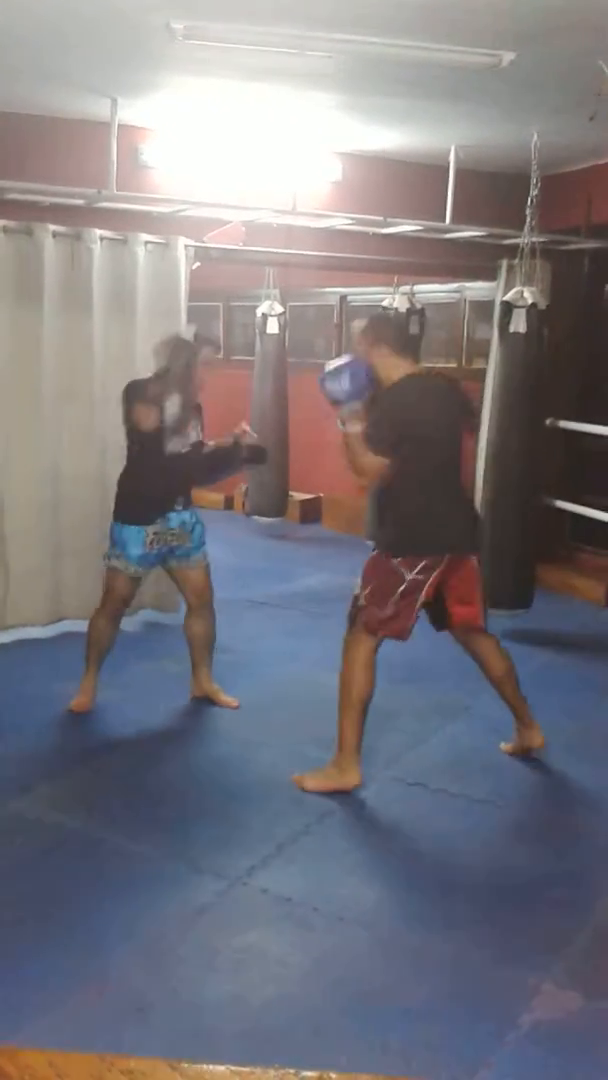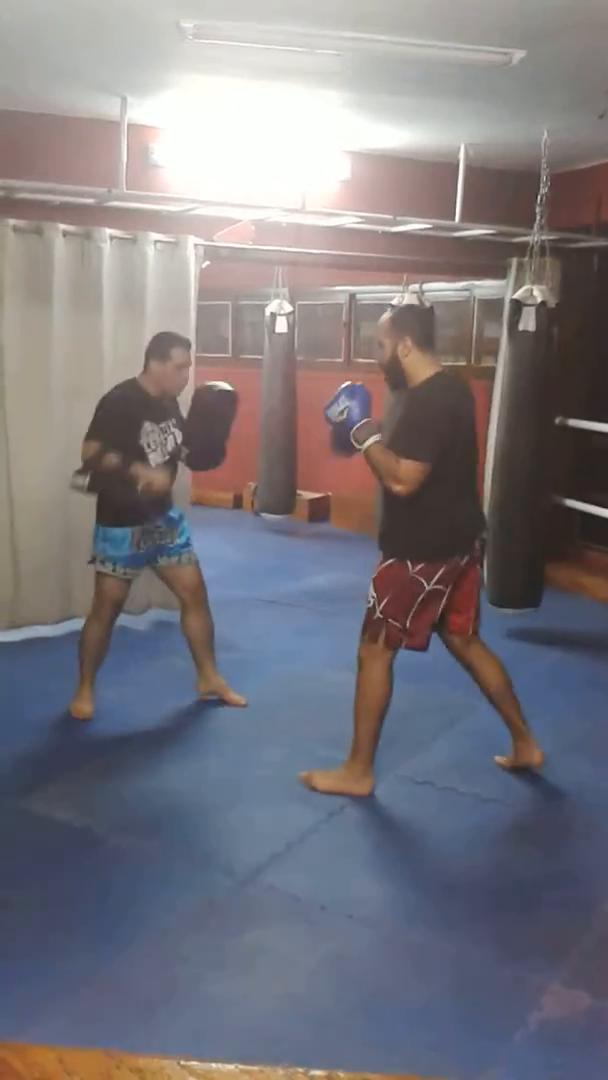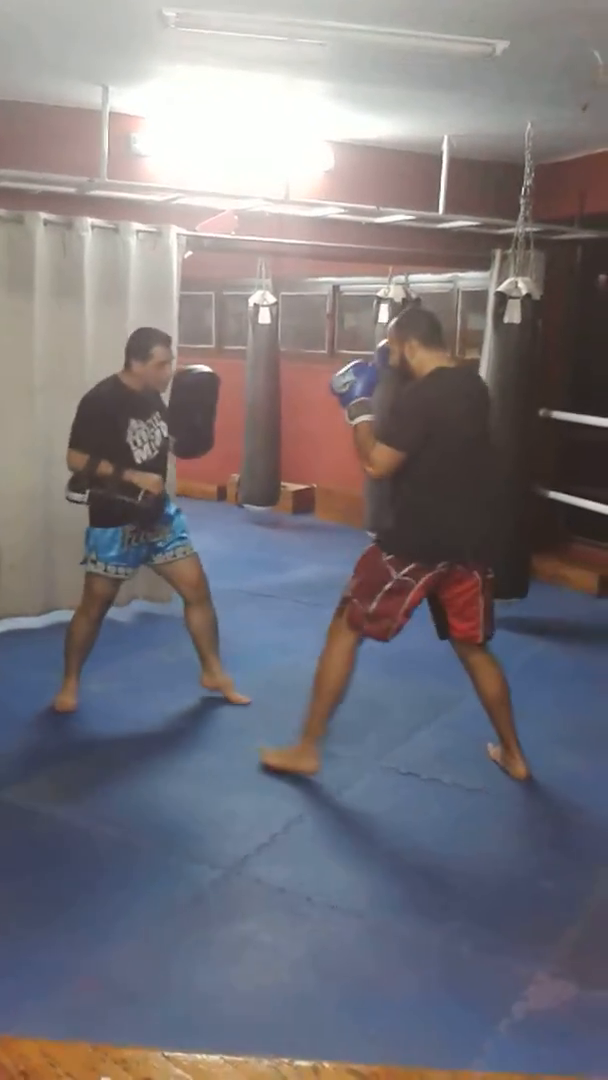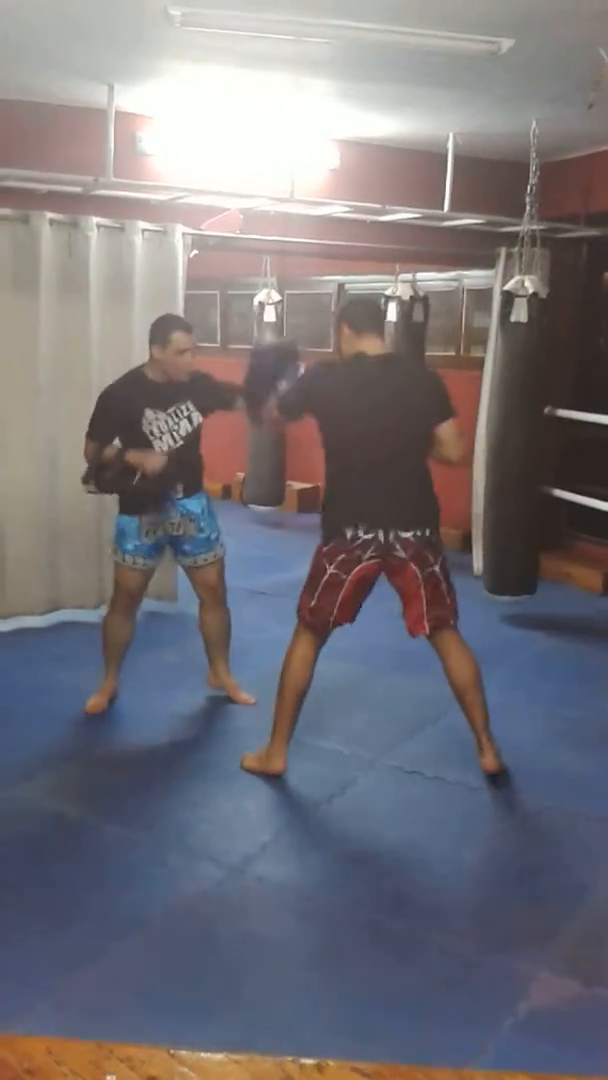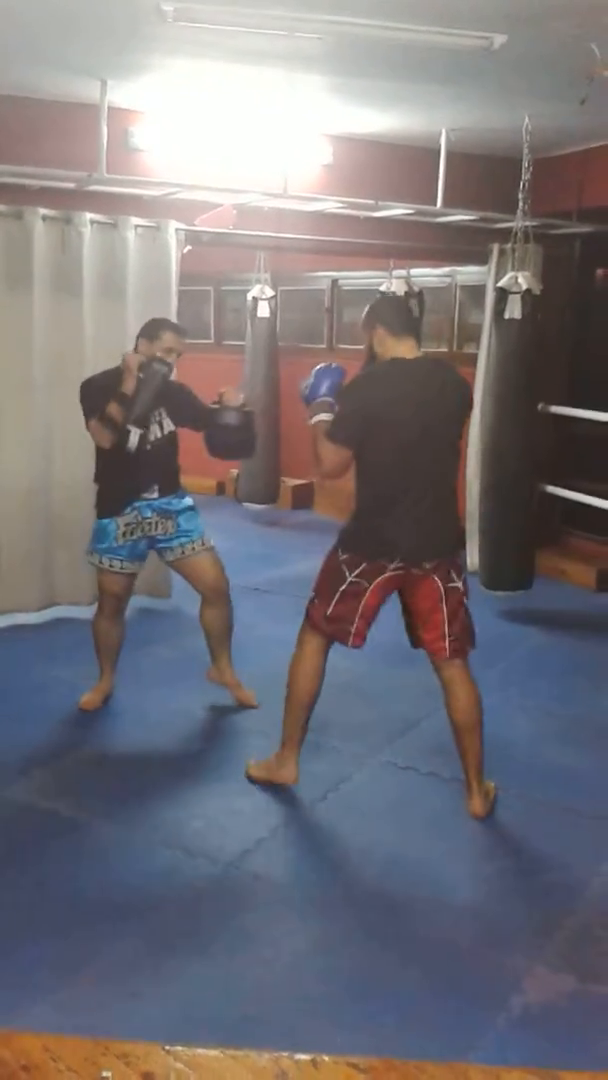
dt=0.4s
person 1, frame 1
left shoulder: (393, 402)
right shoulder: (446, 389)
left elbow: (371, 474)
left wrist: (351, 417)
left hip: (412, 543)
right hip: (456, 533)
left knee: (360, 640)
right knee: (472, 632)
left ankle: (346, 765)
right ankle: (528, 730)
person 1, frame 2
left shoulder: (431, 402)
right shoulder: (447, 388)
left elbow: (402, 480)
left wrist: (361, 429)
right wrist: (363, 428)
left hip: (425, 550)
right hip: (454, 541)
left knee: (374, 651)
right knee: (464, 642)
left ankle: (357, 772)
right ankle: (524, 743)
person 1, frame 3
left shoulder: (418, 397)
right shoulder: (472, 387)
left elbow: (376, 464)
left wrist: (357, 406)
right wrist: (386, 398)
left hip: (415, 544)
right hip: (470, 543)
left knee: (344, 630)
right knee: (474, 648)
left ankle: (305, 750)
right ankle: (513, 754)
person 1, frame 4
left shoulder: (325, 379)
right shoulder: (424, 380)
left elbow: (274, 416)
right elbow: (454, 453)
left wrist: (295, 388)
left hip: (350, 533)
right hip: (414, 530)
left knee: (308, 634)
right knee: (445, 636)
left ankle: (275, 752)
right ankle: (487, 749)
person 1, frame 5
left shoulder: (365, 387)
right shoulder: (454, 384)
left elbow: (330, 465)
left wrist: (320, 408)
left hip: (373, 543)
right hip: (436, 543)
left knee: (314, 636)
right knee: (452, 664)
left ankle: (285, 760)
right ankle: (476, 790)
person 2, frame 1
left shoulder: (191, 405)
right shoulder: (140, 391)
right elbow: (148, 422)
left wrist: (233, 445)
right wrist: (170, 378)
left hip: (182, 515)
right hip: (138, 519)
left knee: (201, 598)
right knee: (114, 603)
left ankle: (203, 681)
right ankle: (89, 682)
person 2, frame 2
left shoulder: (169, 404)
right shoulder: (120, 401)
right elbow: (91, 453)
right wrist: (140, 472)
left hip: (164, 517)
right hip: (122, 521)
left knee: (195, 596)
right knee: (107, 608)
left ankle: (209, 677)
right ankle: (85, 690)
person 2, frame 3
left shoulder: (151, 397)
right shoulder: (100, 402)
right elbow: (77, 461)
right wrist: (133, 476)
left hip: (160, 512)
right hip: (115, 520)
left knee: (197, 591)
right knee: (94, 606)
left ankle: (214, 673)
right ankle: (70, 682)
person 2, frame 4
left shoulder: (197, 383)
right shoulder: (120, 394)
right elbow: (93, 450)
right wrist: (135, 457)
left hip: (192, 505)
right hip: (142, 510)
left knee: (214, 593)
right knee: (125, 599)
left ankle: (221, 674)
right ankle: (109, 683)
person 2, frame 5
left shoulder: (173, 392)
right shoulder: (98, 387)
left elbow: (213, 425)
right elbow: (104, 438)
left wrist: (231, 407)
right wrist: (129, 385)
left hip: (171, 505)
right hip: (120, 512)
left knee: (216, 586)
right knee: (111, 602)
left ankle: (223, 668)
right ankle: (105, 681)
